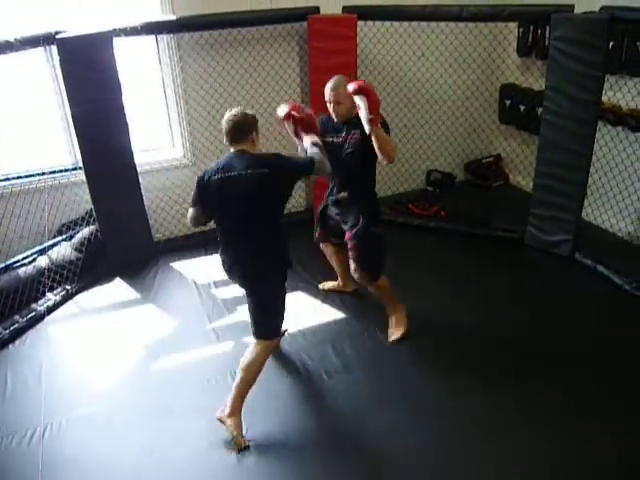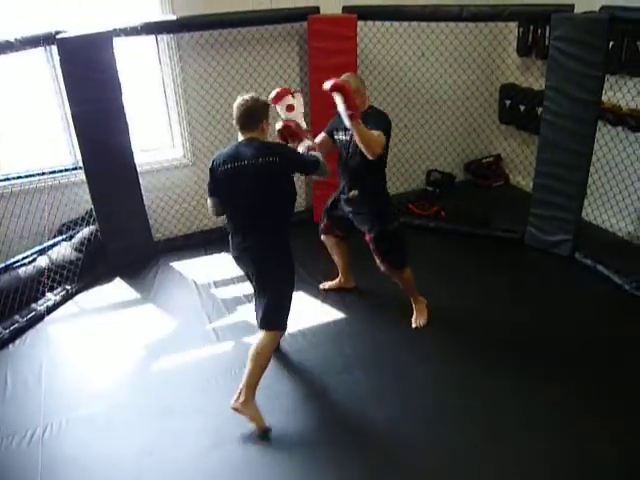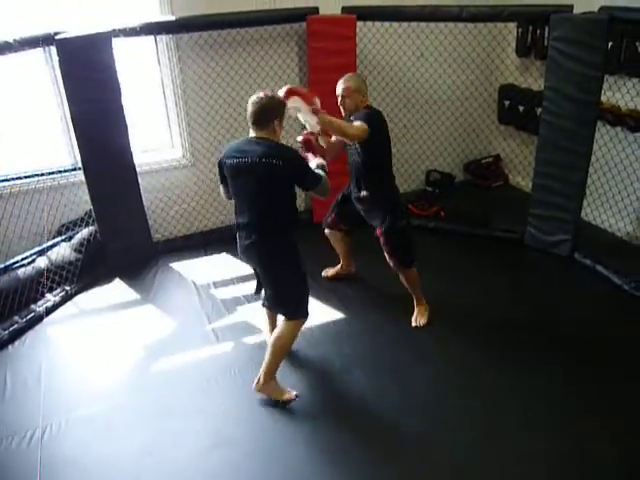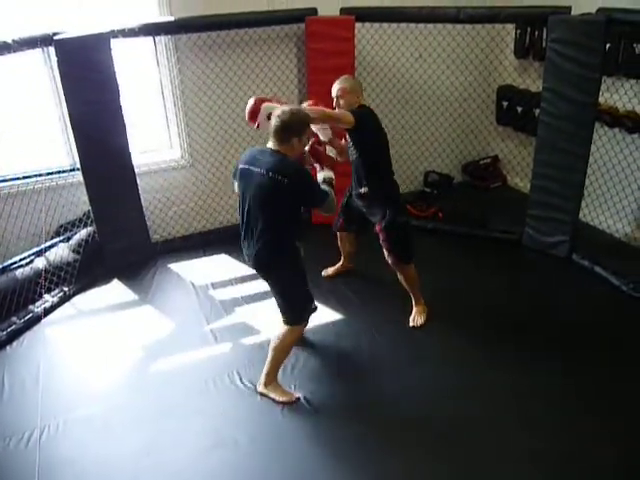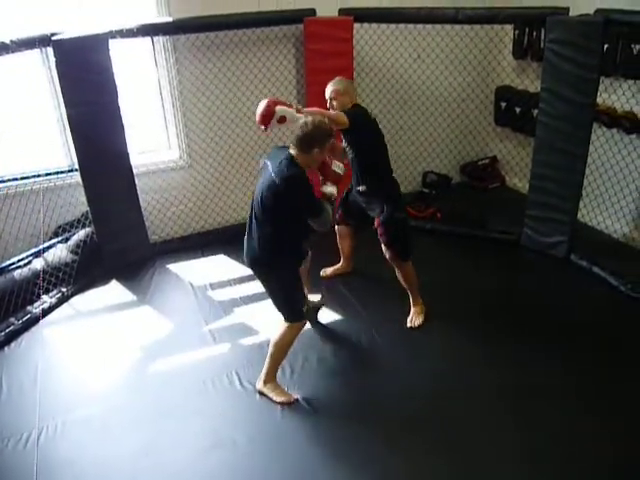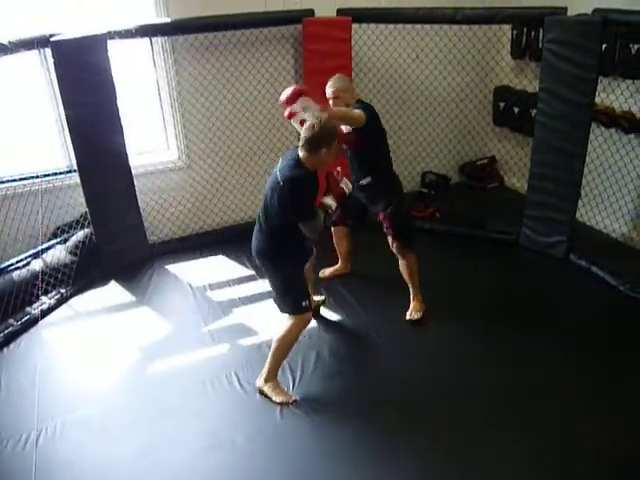
dt=0.1s
person 1, frame 1
left shoulder: (210, 174)
right shoulder: (270, 165)
left elbow: (195, 220)
right elbow: (321, 167)
right wrist: (308, 136)
left hip: (233, 261)
right hip: (264, 263)
right knee: (266, 340)
left ankle: (271, 327)
right ankle: (231, 410)
person 1, frame 2
left shoulder: (219, 161)
right shoulder: (277, 155)
left elbow: (216, 208)
right elbow: (321, 167)
right wrist: (303, 146)
left hip: (240, 248)
right hip: (272, 250)
left knee: (266, 298)
right knee: (273, 327)
left ankle: (265, 355)
right ankle: (245, 397)
person 1, frame 3
left shoulder: (229, 154)
right shoulder: (285, 157)
left elbow: (227, 194)
right elbow: (324, 191)
right wrist: (317, 164)
left hip: (246, 242)
right hip: (276, 245)
left knee: (274, 293)
right knee: (295, 317)
left ankle: (274, 336)
right ankle: (266, 380)
person 1, frame 4
left shoulder: (248, 157)
right shoulder: (293, 174)
left elbow: (238, 188)
right elbow: (330, 208)
right wrist: (326, 177)
left hip: (255, 246)
right hip: (274, 256)
right knee: (296, 322)
left ankle: (301, 305)
right ankle: (268, 381)
person 1, frame 5
left shoulder: (279, 155)
right shoulder: (294, 178)
right elbow: (322, 223)
left hip: (259, 244)
right hip: (271, 254)
left knee: (304, 256)
right knee: (295, 321)
left ankle: (305, 302)
right ankle: (267, 380)
person 1, frame 6
left shoulder: (292, 158)
right shoulder: (303, 179)
right elbow: (312, 229)
left hip: (266, 238)
right hip: (277, 250)
left knee: (308, 256)
right knee: (300, 317)
left ankle: (308, 298)
right ankle: (268, 378)
person 2, frame 1
left shoulder: (371, 121)
right shoulder: (325, 122)
left elbow: (389, 158)
left wrist: (372, 124)
left hip: (359, 205)
right hip: (334, 199)
left knee: (362, 270)
right knee: (326, 240)
left ankle: (396, 312)
right ankle: (344, 281)
person 2, frame 2
left shoulder: (377, 118)
right shoulder: (338, 120)
left elbow: (374, 151)
right elbow: (317, 149)
left wrist: (352, 118)
left hip: (372, 200)
right hip: (345, 194)
left knee: (389, 263)
right knee: (329, 233)
left ankle: (418, 302)
right ankle: (345, 278)
person 2, frame 3
left shoulder: (372, 118)
right shoulder: (345, 119)
left elbow: (351, 134)
right elbow: (334, 150)
left wrist: (316, 116)
left hip: (381, 198)
right hip: (356, 192)
left knee: (399, 259)
right knee: (333, 226)
left ankle: (420, 303)
right ankle: (346, 265)
person 2, frame 4
left shoulder: (363, 116)
right shoulder: (352, 119)
left elbow: (328, 116)
right elbow: (347, 151)
right wrist: (328, 143)
left hip: (383, 196)
right hip: (359, 191)
left knee: (397, 256)
right knee: (343, 227)
left ankle: (418, 303)
right ankle: (346, 263)
person 2, frame 5
left shoulder: (357, 116)
right shoulder: (349, 120)
left elbow: (326, 117)
left hip: (382, 193)
right hip: (359, 188)
left knee: (395, 253)
right knee: (342, 222)
left ankle: (416, 303)
right ankle: (346, 264)
person 2, frame 6
left shoulder: (365, 111)
right shoulder: (338, 121)
left elbow: (355, 120)
left hip: (383, 186)
right hip: (358, 184)
left knee: (399, 245)
right knee: (338, 222)
left ankle: (416, 298)
right ankle: (344, 264)
